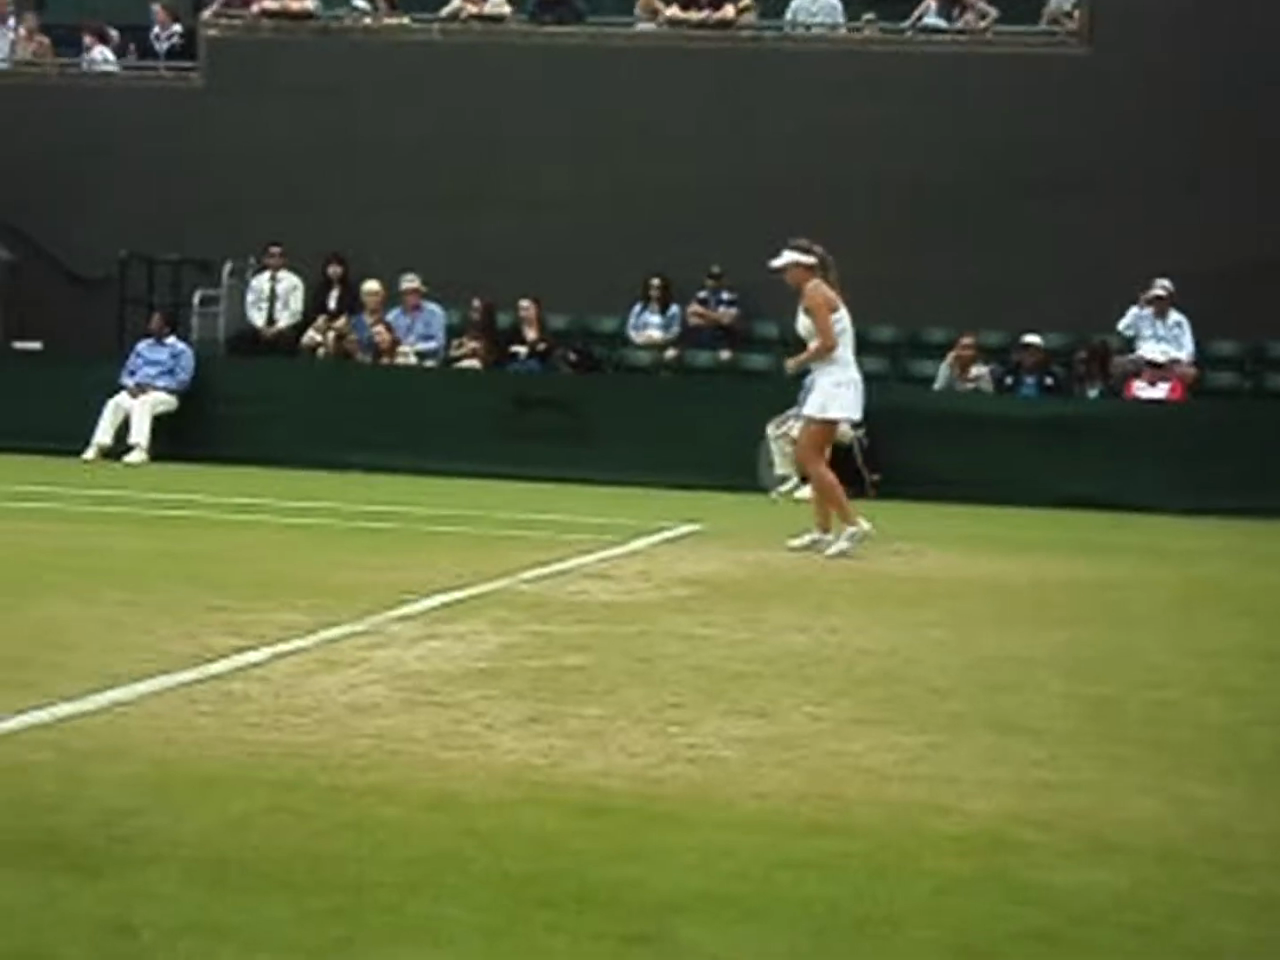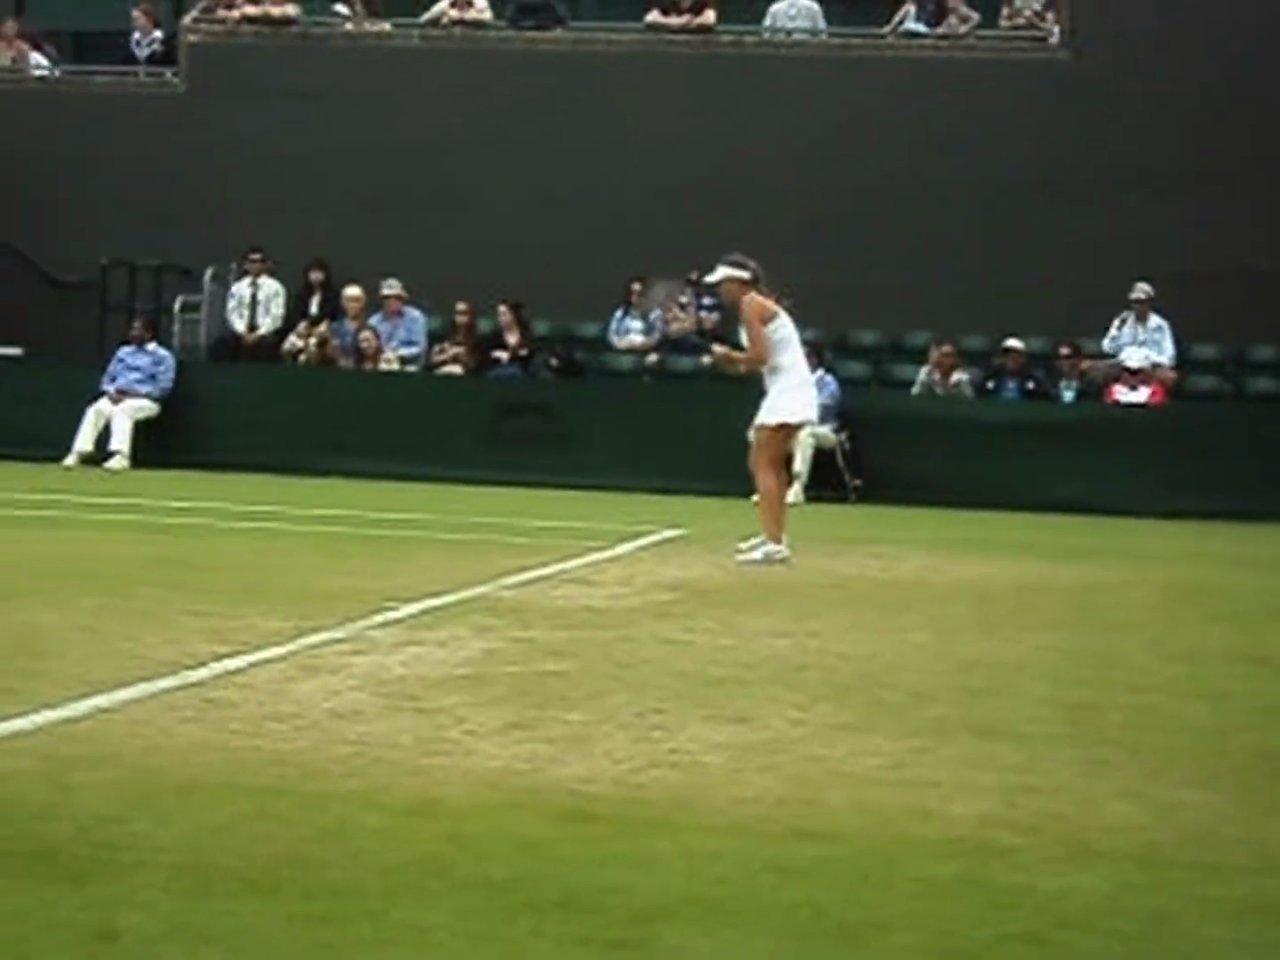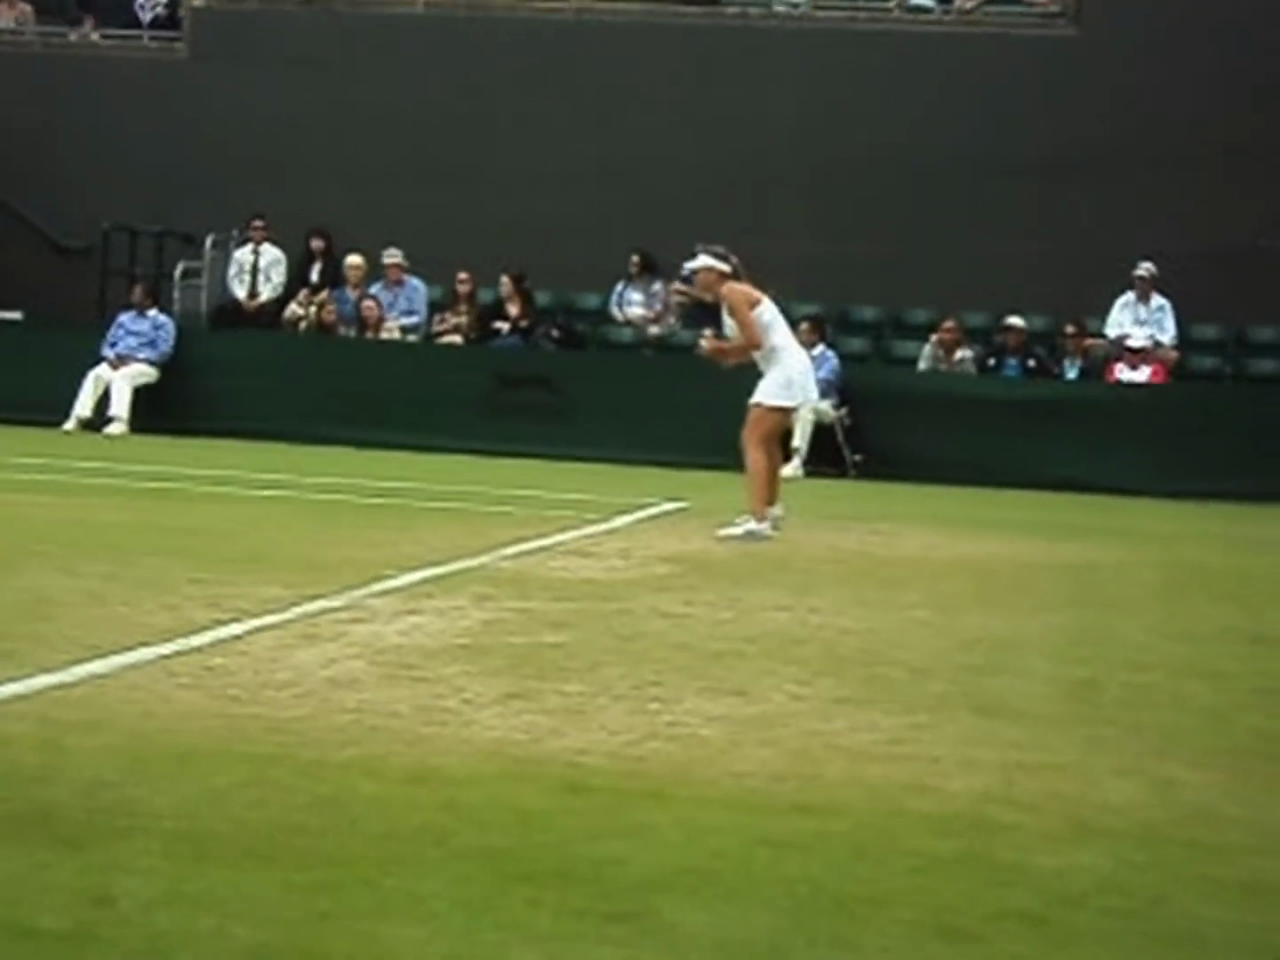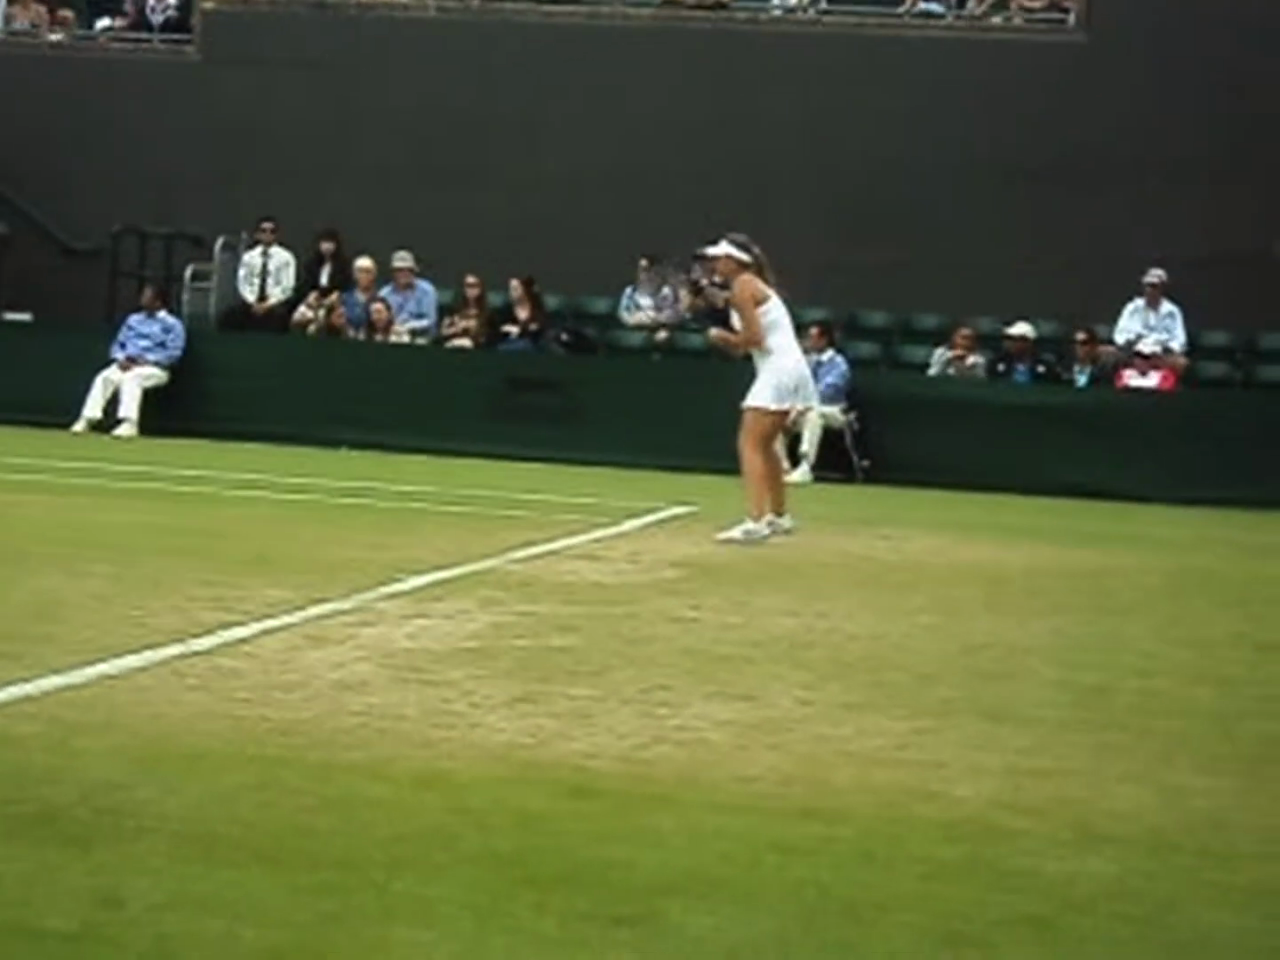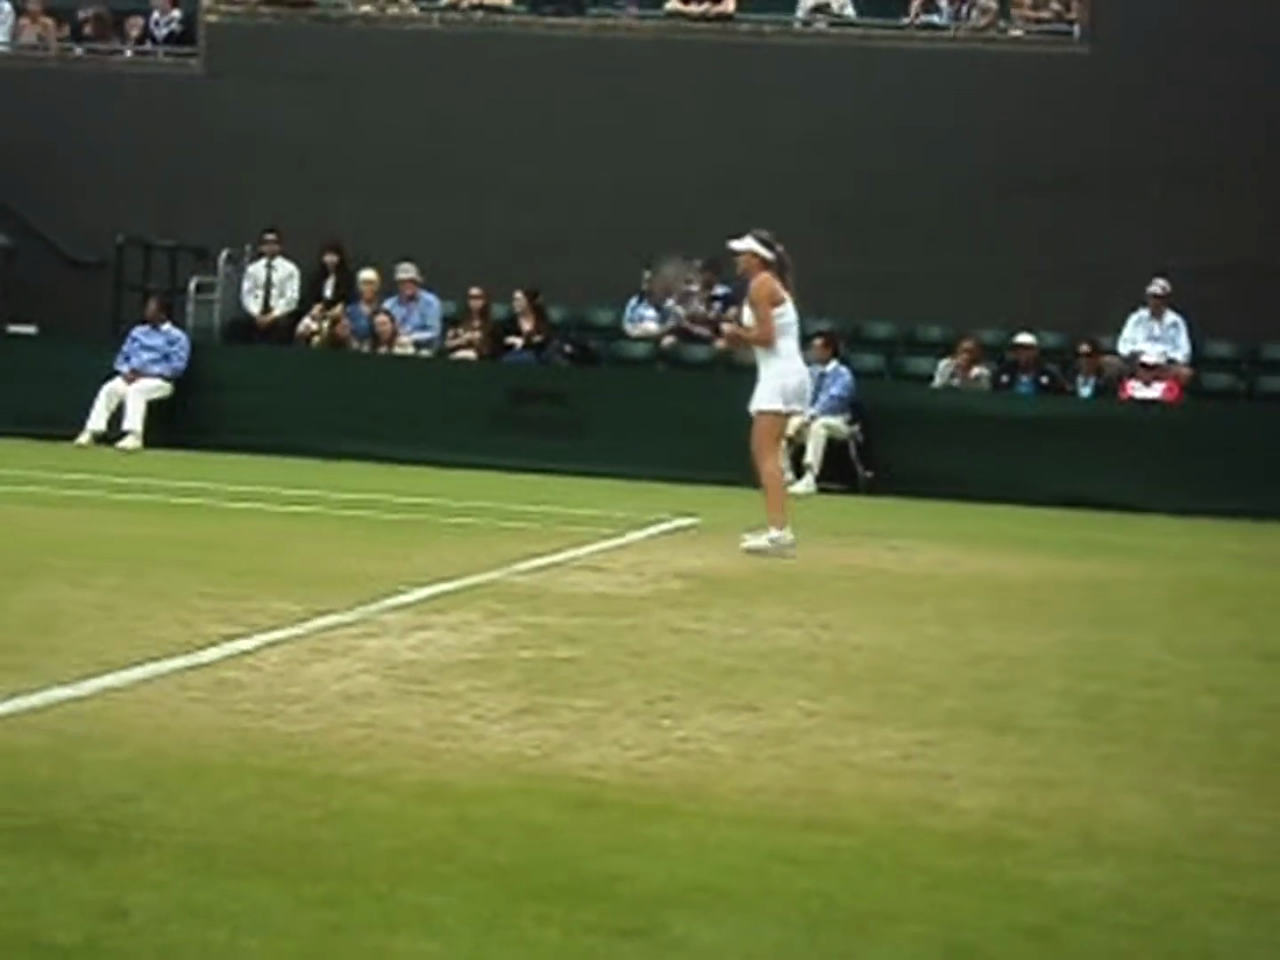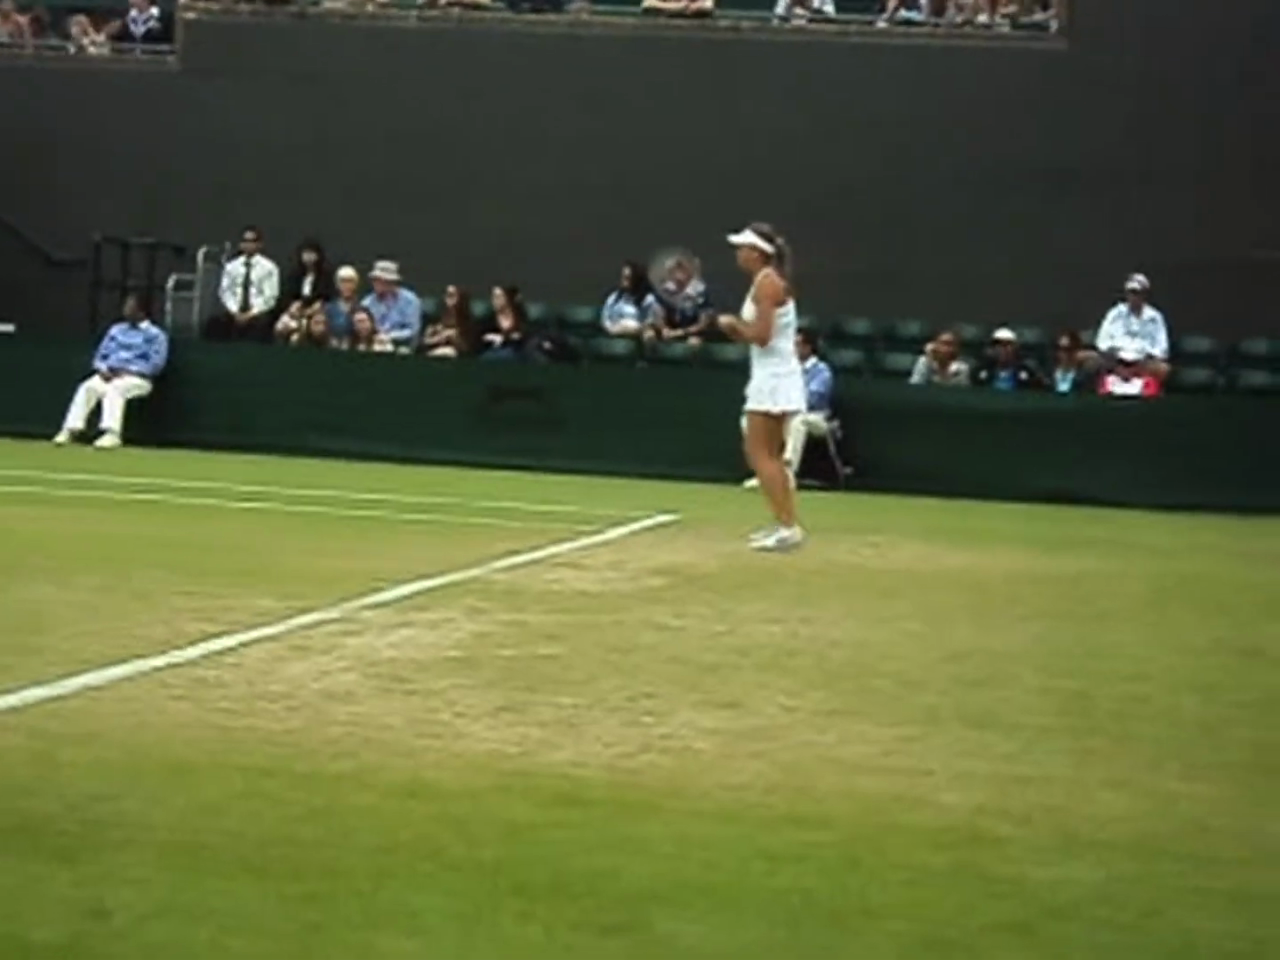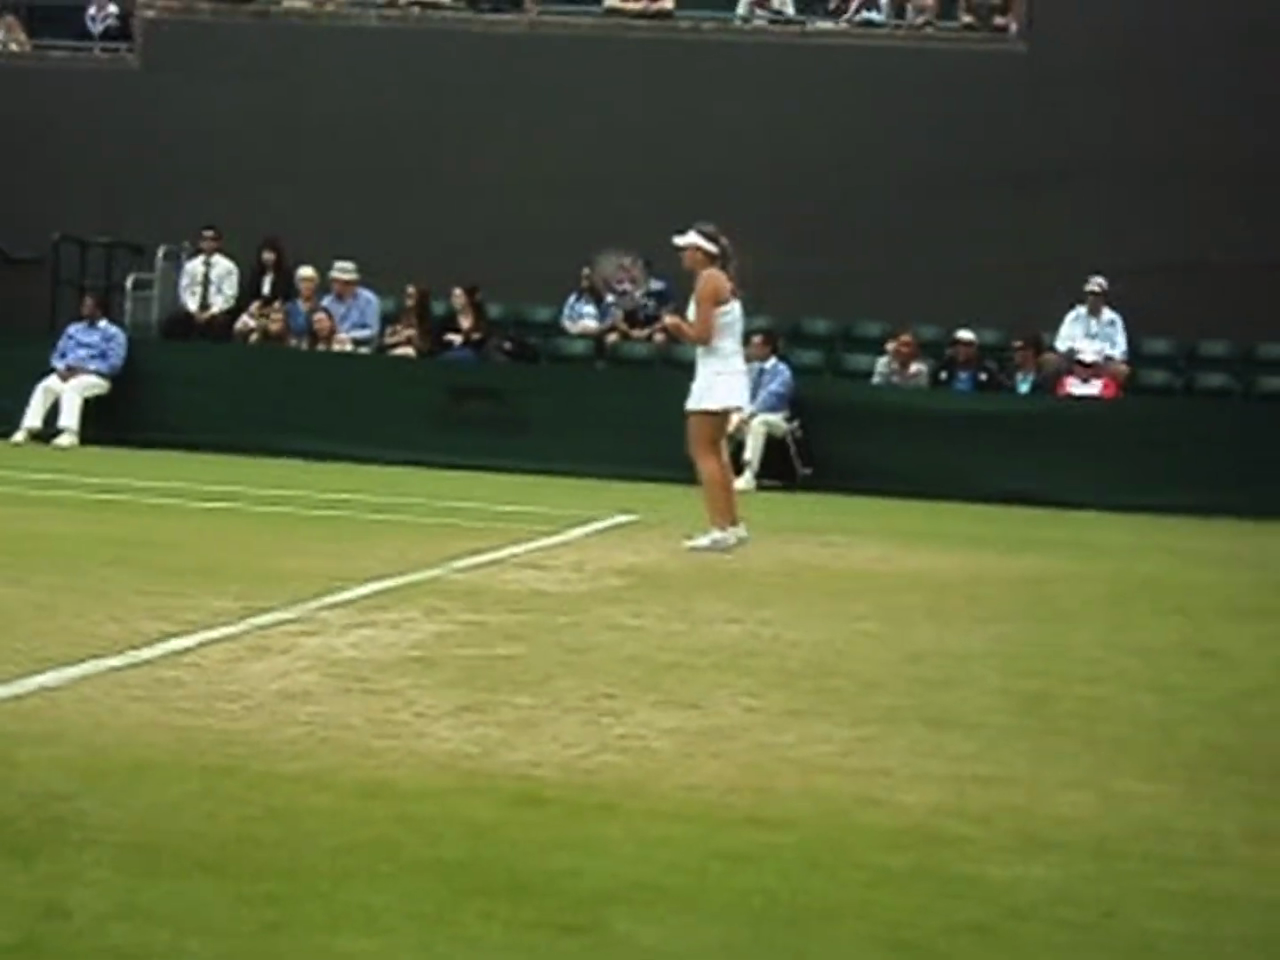
dt=0.7s
person 1, frame 1
left shoulder: (813, 293)
right shoulder: (820, 293)
left elbow: (829, 343)
right elbow: (833, 343)
left wrist: (798, 362)
left hip: (835, 383)
right hip: (834, 383)
left knee: (807, 457)
right knee: (812, 457)
left ankle: (854, 523)
right ankle: (825, 531)
person 1, frame 2
left shoulder: (750, 305)
right shoulder: (759, 303)
left elbow: (760, 356)
left wrist: (730, 356)
right wrist: (735, 360)
left hip: (788, 389)
right hip: (789, 388)
left knee: (761, 464)
right knee: (771, 464)
left ankle: (775, 545)
right ankle: (773, 535)
person 1, frame 3
left shoulder: (732, 293)
right shoulder: (729, 296)
left elbow: (755, 340)
left wrist: (720, 348)
right wrist: (724, 353)
left hip: (785, 370)
right hip: (786, 369)
left knee: (752, 440)
right knee: (766, 439)
left ankle: (758, 522)
right ankle: (770, 508)
person 1, frame 4
left shoulder: (742, 286)
right shoulder: (755, 285)
left elbow: (754, 337)
left wrist: (725, 338)
right wrist: (731, 341)
left hip: (778, 373)
right hip: (789, 371)
left knee: (748, 444)
right knee: (764, 444)
left ankle: (755, 522)
right ankle: (779, 516)
person 1, frame 5
left shoulder: (760, 283)
right shoulder: (770, 285)
left elbow: (766, 336)
left wrist: (736, 332)
right wrist: (740, 337)
left hip: (780, 377)
right hip: (779, 376)
left knee: (765, 452)
right knee: (764, 453)
left ankle: (780, 530)
right ankle: (778, 528)
person 1, frame 6
left shoulder: (765, 281)
right shoulder: (769, 280)
left elbow: (761, 336)
left wrist: (733, 324)
right wrist: (737, 328)
left hip: (774, 376)
right hip: (773, 375)
left knee: (757, 452)
right knee: (768, 453)
left ankle: (788, 528)
right ankle: (786, 525)
person 1, frame 7
left shoulder: (707, 280)
right shoulder: (719, 281)
left elbow: (702, 336)
left wrist: (677, 325)
right wrist: (679, 329)
left hip: (718, 375)
right hip: (722, 374)
left knee: (701, 451)
right knee: (711, 451)
left ankle: (720, 531)
right ankle: (732, 525)
